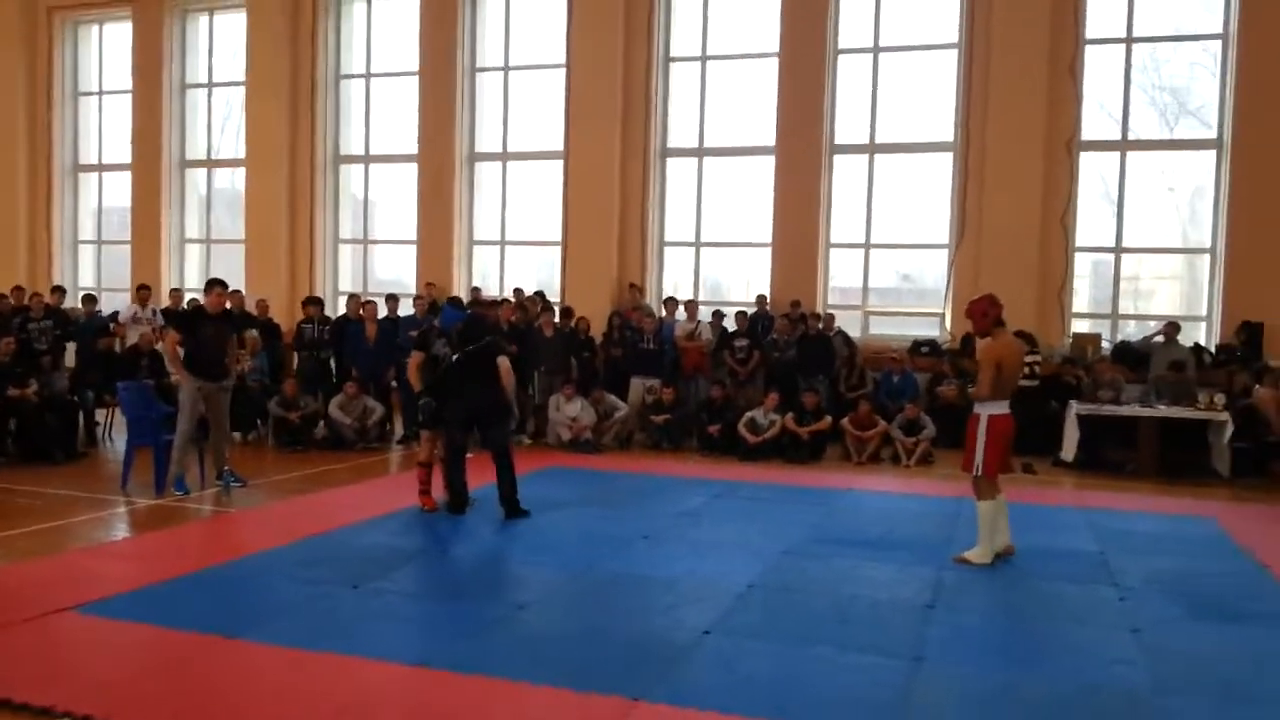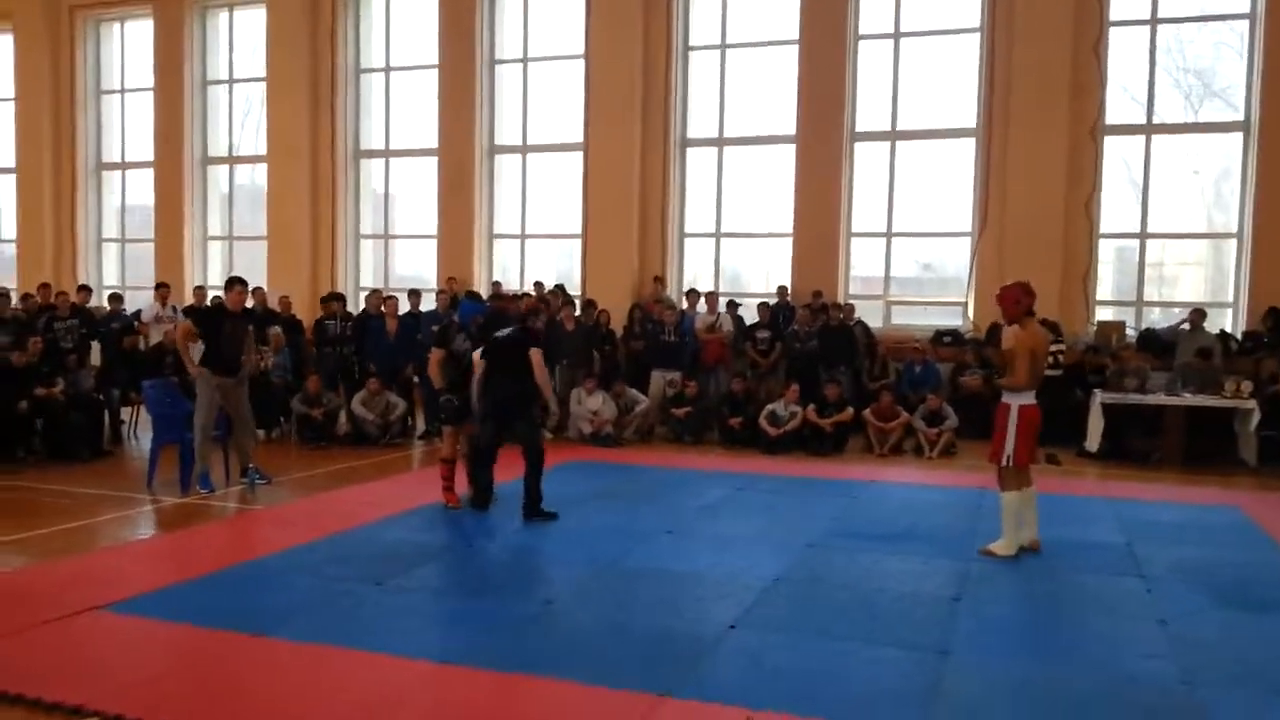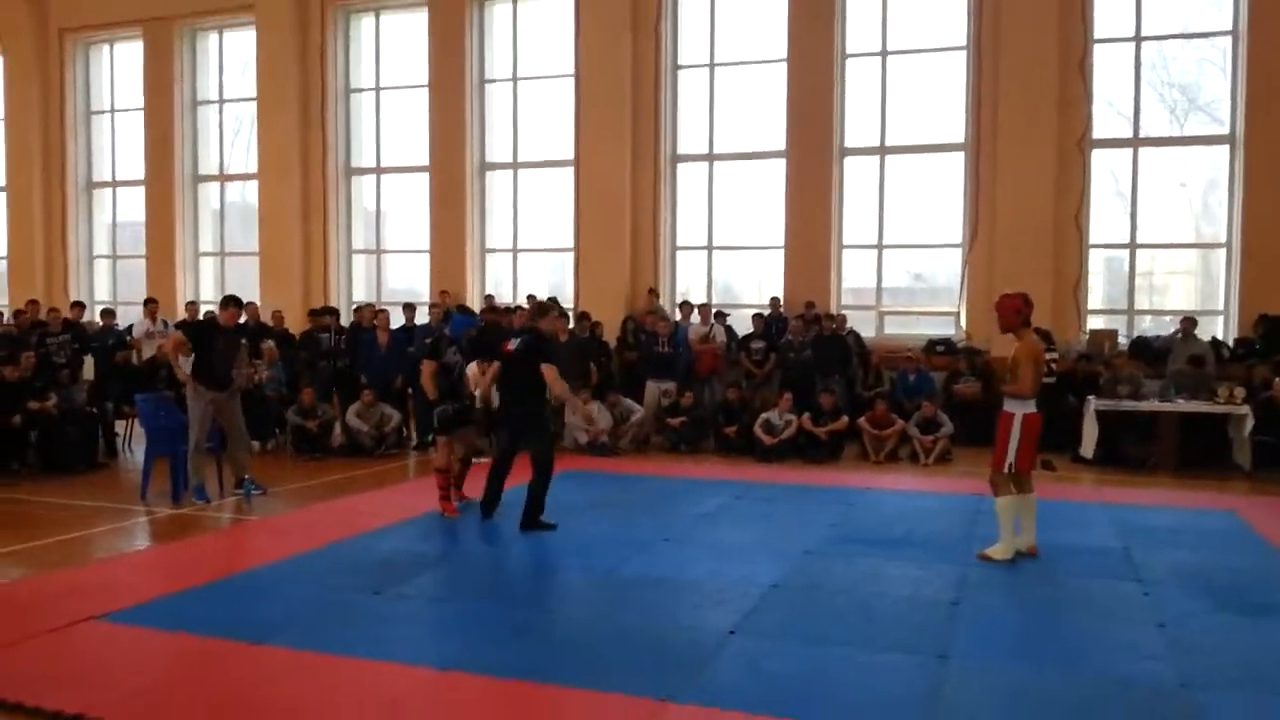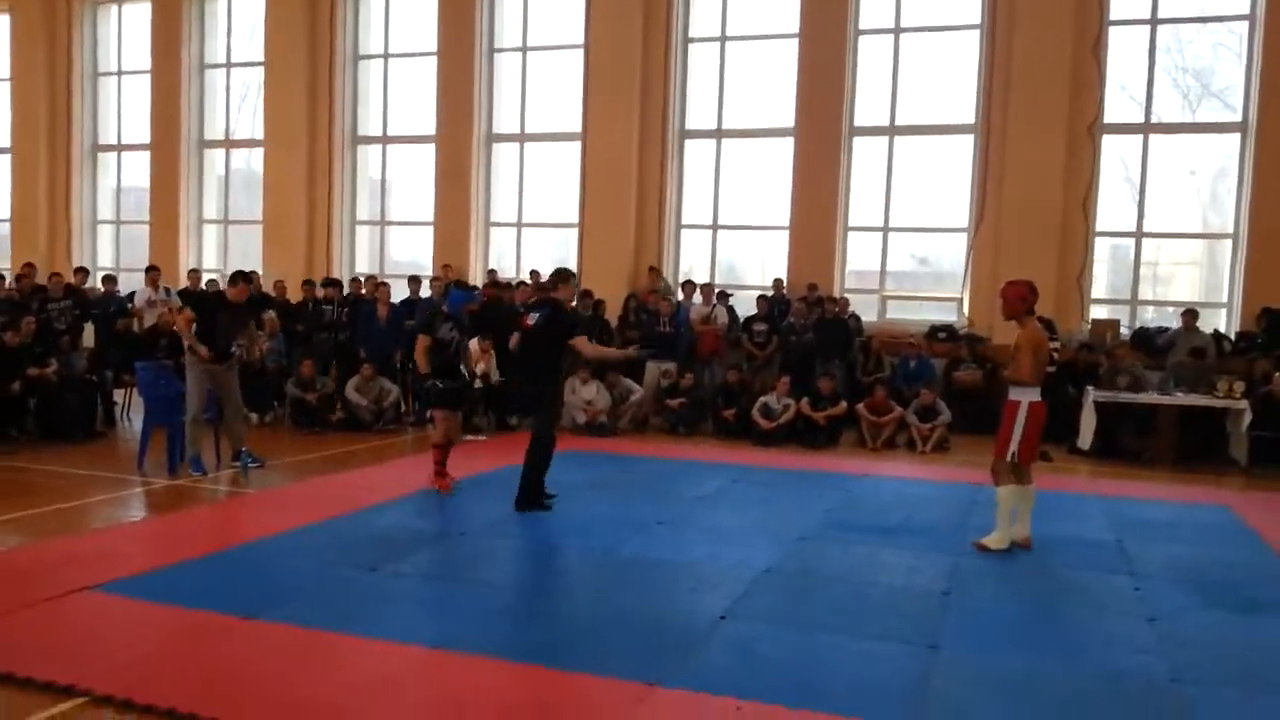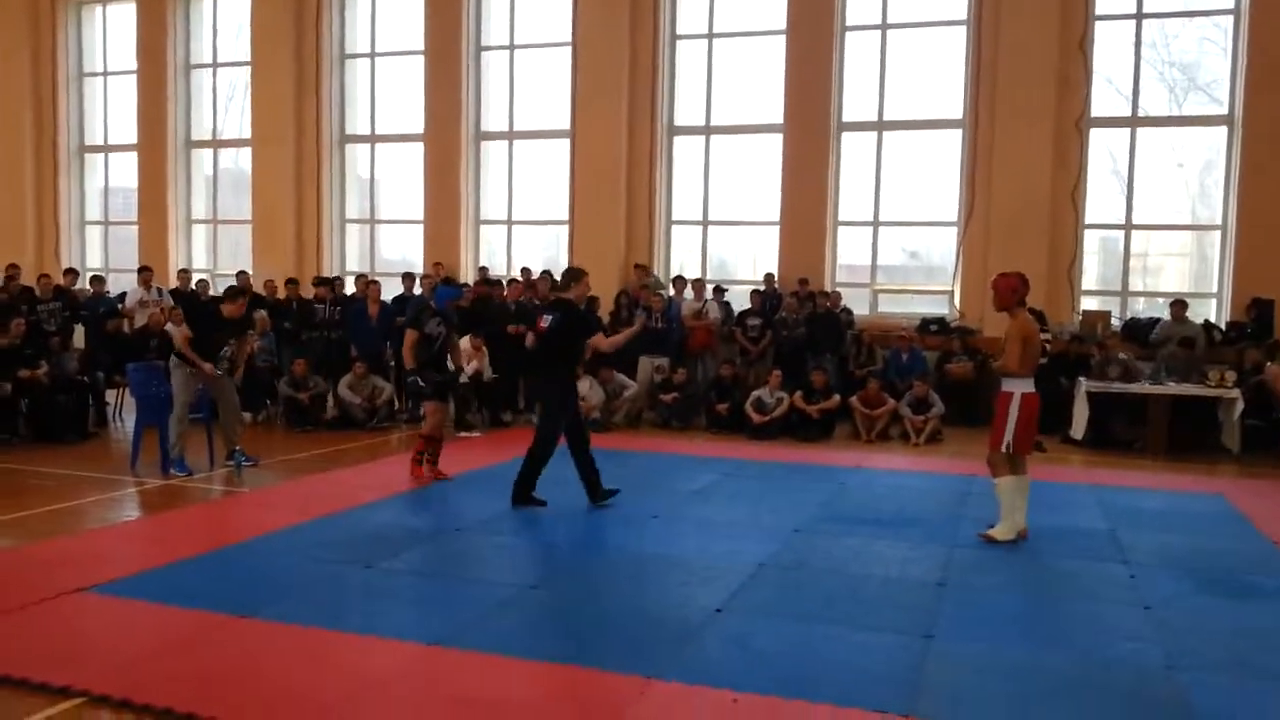
dt=0.2s
person 1, frame 1
left shoulder: (991, 349)
right shoulder: (1017, 345)
left elbow: (983, 392)
left wrist: (966, 391)
right wrist: (976, 364)
left hip: (987, 418)
right hip: (1003, 416)
left knee: (982, 483)
right knee: (991, 481)
left ankle: (984, 551)
right ankle: (1003, 541)
person 1, frame 2
left shoulder: (1023, 338)
right shoulder: (1041, 334)
left elbow: (1019, 382)
left wrist: (997, 381)
right wrist: (1004, 352)
left hip: (1015, 409)
right hip: (1028, 407)
left knee: (1007, 474)
right knee: (1021, 472)
left ankle: (1008, 542)
right ankle: (1029, 535)
person 1, frame 3
left shoulder: (1024, 348)
right shoulder: (1033, 343)
left elbow: (1025, 389)
left wrist: (998, 388)
right wrist: (1002, 383)
left hip: (1018, 417)
right hip: (1025, 416)
left knee: (1000, 479)
right knee: (1022, 479)
left ankle: (1005, 546)
right ankle: (1027, 541)
person 1, frame 4
left shoulder: (1026, 335)
right shoulder: (1037, 331)
left elbow: (1025, 376)
left wrist: (1000, 374)
right wrist: (1006, 371)
left hip: (1023, 406)
right hip: (1029, 404)
left knee: (1001, 467)
right knee: (1021, 469)
left ankle: (1001, 535)
right ankle: (1022, 531)
person 1, frame 5
left shoulder: (1016, 326)
right shoulder: (1030, 323)
left elbow: (1011, 366)
left wrist: (991, 366)
right wrist: (998, 364)
left hip: (1016, 397)
right hip: (1025, 394)
left knee: (997, 459)
right knee: (1017, 460)
left ankle: (1008, 526)
right ankle: (1018, 522)
person 2, frame 1
left shoulder: (457, 358)
right shoulder: (493, 345)
left elbow: (447, 391)
right elbow: (506, 371)
right wrist: (512, 404)
left hip: (459, 405)
right hip: (490, 403)
left knee: (454, 454)
right knee: (502, 454)
left ankle: (457, 503)
right ankle: (511, 506)
person 2, frame 2
left shoulder: (495, 338)
right shoulder: (531, 334)
left elbow: (479, 372)
right elbow: (539, 368)
left wrist: (477, 405)
right wrist: (552, 402)
left hip: (492, 397)
right hip: (520, 398)
left knee: (484, 449)
right knee: (534, 452)
left ankle: (481, 498)
right ankle: (533, 507)
person 2, frame 3
left shoulder: (512, 341)
right shoulder: (542, 342)
left elbow: (491, 375)
right elbow: (553, 381)
right wrist: (577, 405)
left hip: (508, 409)
right hip: (531, 410)
left knee: (502, 458)
right knee: (543, 462)
left ankle: (487, 506)
right ankle: (531, 518)
person 2, frame 4
left shoulder: (533, 309)
right shoulder: (562, 315)
left elbow: (514, 344)
right elbow: (589, 351)
right wrist: (625, 353)
left hip: (530, 381)
right hip: (545, 385)
left knee: (542, 435)
right knee: (542, 440)
left ankle: (534, 489)
right ankle: (526, 498)
person 2, frame 5
left shoulder: (548, 309)
right shoulder: (574, 314)
left elbow: (530, 343)
right elbow: (605, 345)
right wrist: (636, 329)
left hip: (549, 382)
right hip: (559, 385)
left knee: (579, 436)
right knee: (545, 439)
left ankle: (595, 490)
right ankle: (521, 492)
person 3, frame 1
left shoulder: (228, 318)
right shoulder: (191, 316)
right elbow: (169, 344)
left wrist: (231, 368)
right wrist: (181, 373)
left hip: (220, 380)
right hip: (193, 379)
left knee: (221, 427)
right knee: (186, 428)
left ankle: (223, 470)
right ankle: (177, 476)
person 3, frame 2
left shoulder: (245, 315)
right shoulder: (211, 314)
right elbow: (182, 332)
left wrist: (250, 359)
right wrist: (190, 364)
left hip: (236, 376)
right hip: (210, 375)
left knee: (245, 422)
right knee: (204, 424)
left ankle: (247, 467)
right ankle: (202, 474)
person 3, frame 3
left shoulder: (237, 331)
right shoulder: (203, 327)
right elbow: (172, 341)
left wrist: (242, 371)
right wrist: (179, 370)
left hip: (228, 389)
right hip: (201, 390)
left knee: (239, 434)
right knee: (198, 438)
left ankle: (242, 479)
right ankle: (197, 486)
person 3, frame 4
left shoulder: (245, 306)
right shoulder: (209, 300)
left elbow: (249, 326)
right elbow: (182, 321)
right wrist: (196, 346)
left hip: (227, 361)
right hip: (200, 359)
left knee: (235, 405)
right knee: (196, 409)
left ankle: (239, 451)
right ankle: (194, 457)
person 3, frame 5
left shoulder: (241, 320)
right shoulder: (206, 315)
left elbow: (242, 342)
right elbow: (179, 340)
left wrist: (239, 366)
right wrist: (201, 363)
left hip: (214, 365)
right hip: (185, 364)
left knee: (231, 402)
right knee: (182, 405)
left ankle: (233, 451)
right ankle: (176, 459)
person 4, frame 1
left shoulder: (448, 335)
right shoulder: (426, 335)
right elbow: (412, 367)
right wrist: (421, 395)
right hip: (429, 398)
right knee: (428, 443)
right ankle: (424, 494)
person 4, frame 2
left shoulder: (467, 330)
right shoulder: (445, 331)
right elbow: (433, 365)
right wrist: (442, 393)
left hip: (466, 391)
right hip: (450, 392)
right knee: (451, 439)
right ankle: (448, 490)
person 4, frame 3
left shoulder: (458, 343)
right shoulder: (436, 344)
right elbow: (426, 377)
left wrist: (469, 396)
right wrist: (436, 403)
left hip: (458, 401)
right hip: (442, 403)
left knee: (468, 443)
right knee: (445, 449)
left ankle: (456, 488)
right ankle: (445, 499)
person 4, frame 4
left shoulder: (459, 321)
right shoulder: (432, 318)
right elbow: (420, 351)
left wrist: (471, 375)
right wrist: (428, 377)
left hip: (454, 379)
right hip: (436, 380)
left knee: (452, 427)
right knee: (443, 425)
left ankle: (440, 470)
right ankle: (439, 476)
person 4, frame 5
left shoulder: (448, 316)
right shoulder: (419, 313)
left elbow: (453, 344)
right elbow: (408, 346)
left wrist: (458, 370)
right wrist: (411, 373)
left hip: (441, 372)
right hip: (422, 373)
left knee: (440, 421)
right knee: (434, 416)
left ankle: (431, 466)
right ankle: (416, 462)
